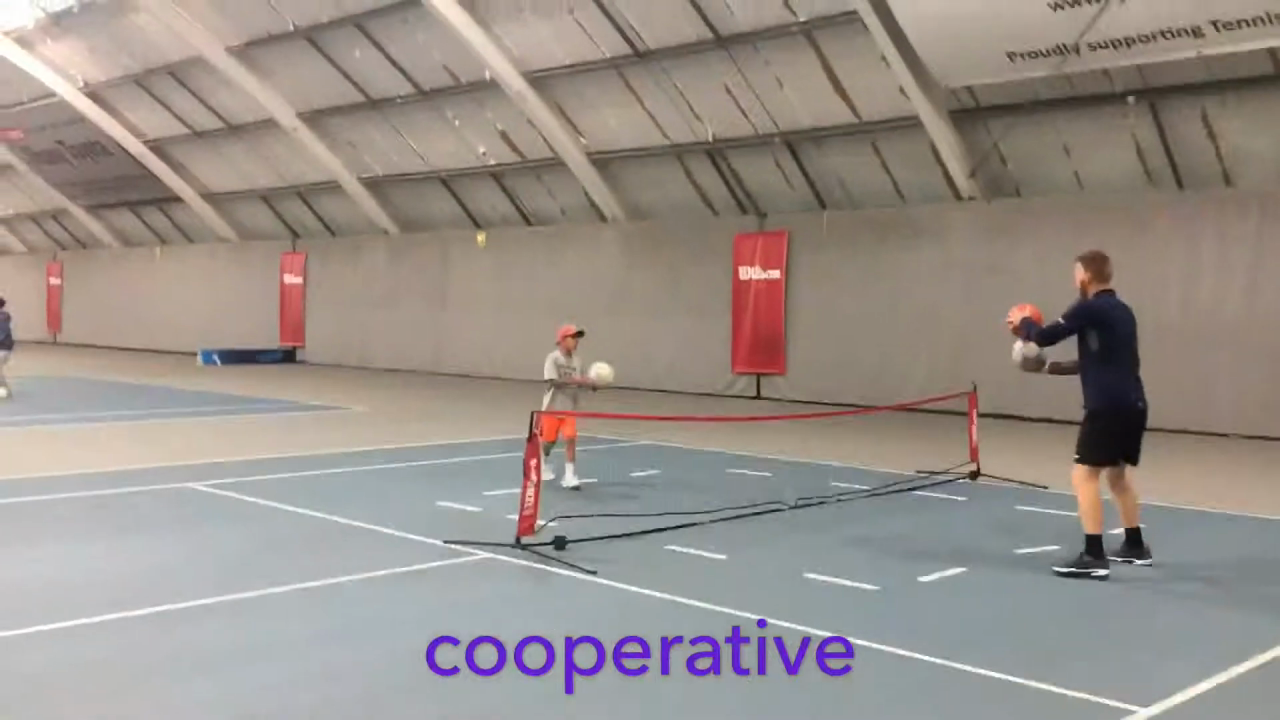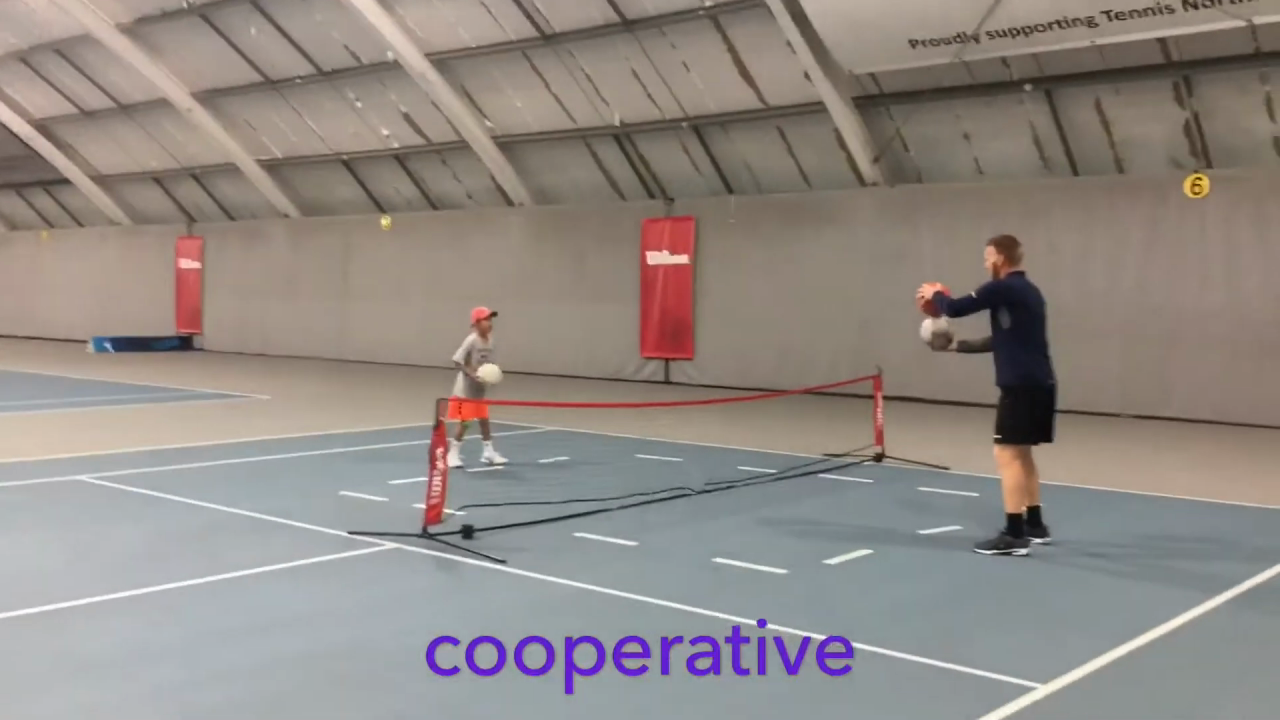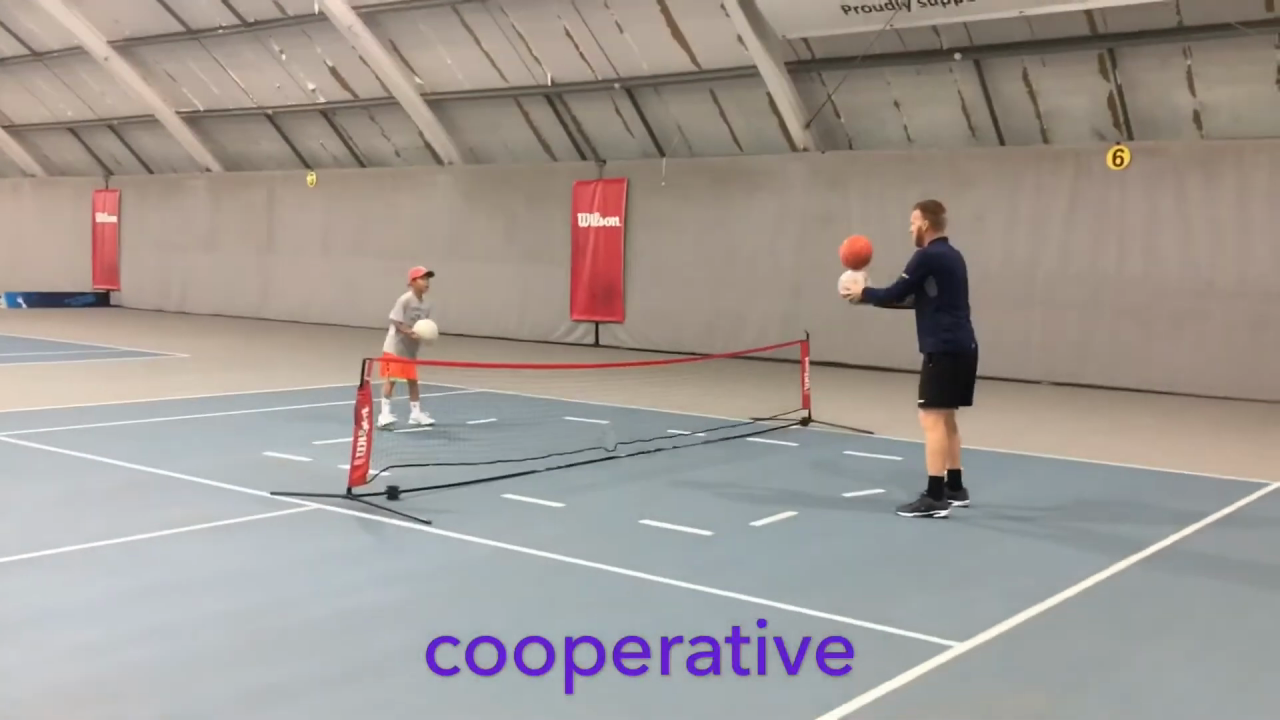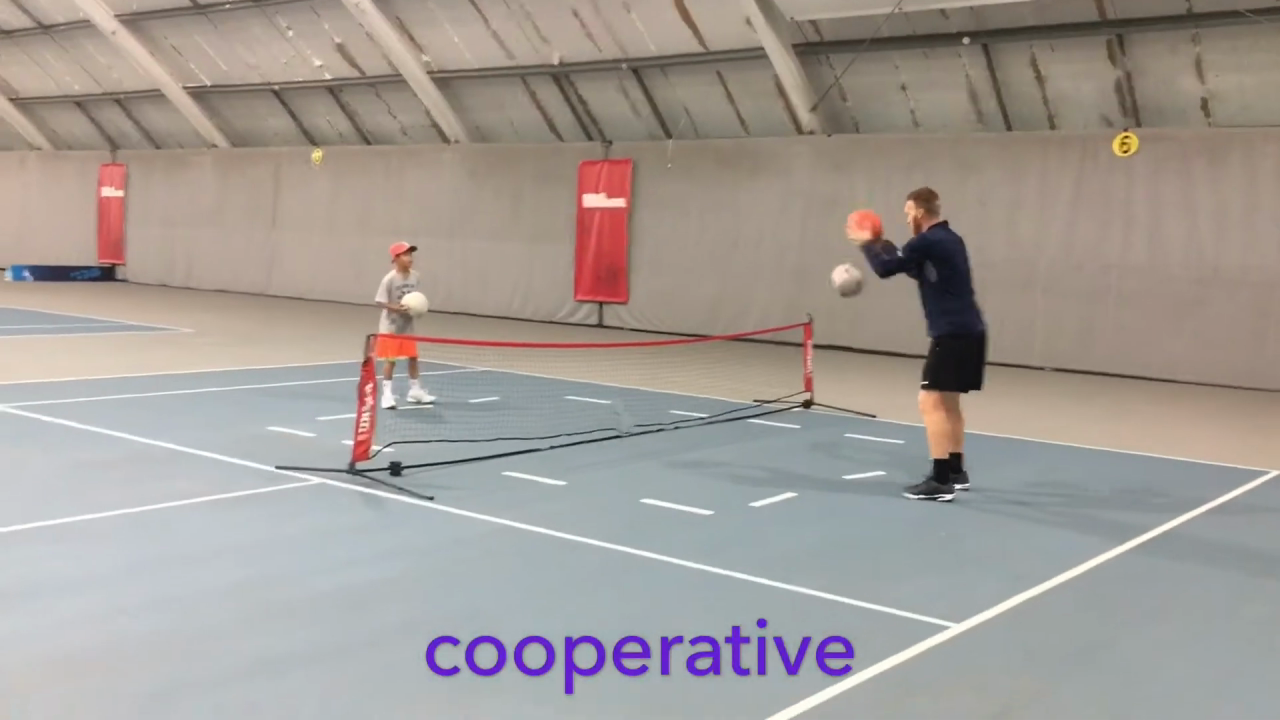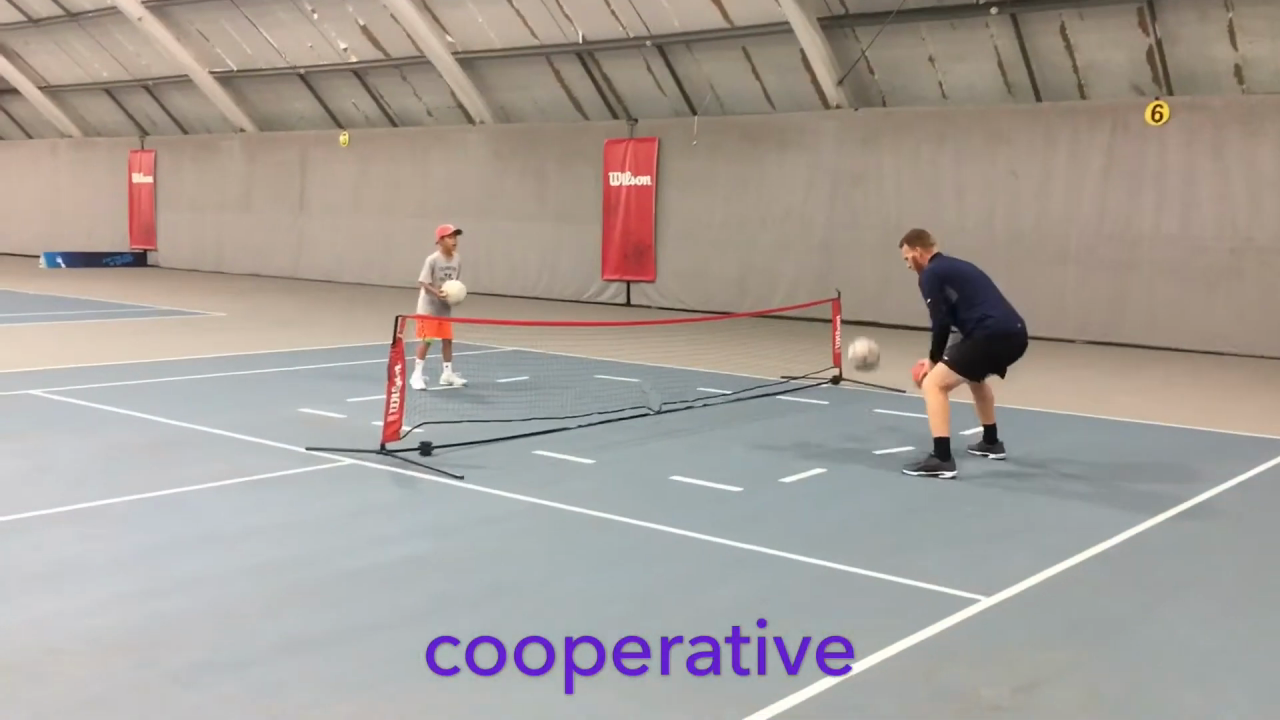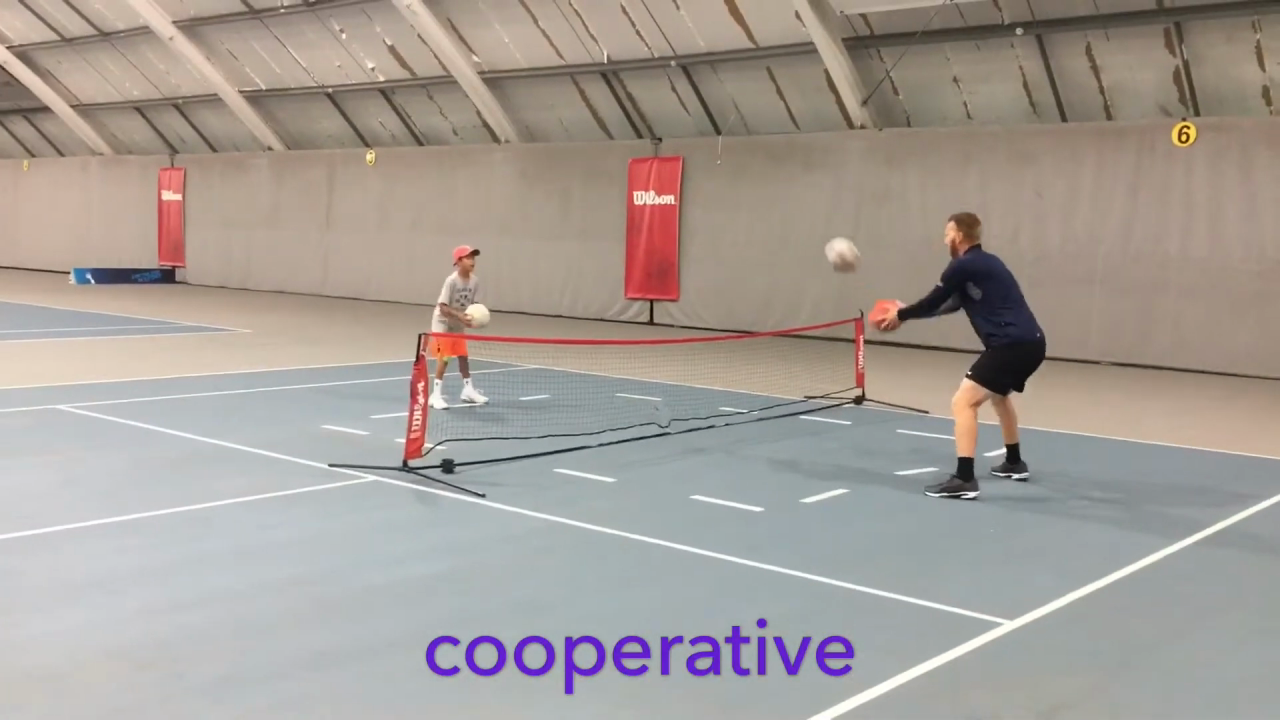
dt=0.5s
person 1, frame 1
left shoulder: (1089, 309)
right shoulder: (1120, 310)
left elbow: (1045, 337)
left wrist: (1022, 322)
right wrist: (1050, 367)
left hip: (1107, 407)
right hip: (1131, 404)
left knee: (1084, 476)
right knee: (1117, 474)
left ankle: (1093, 556)
right ankle: (1135, 546)
person 1, frame 2
left shoulder: (1003, 288)
right shoulder: (1027, 291)
left elbow: (956, 308)
left wrist: (934, 295)
right wrist: (958, 345)
left hip: (1021, 385)
right hip: (1038, 383)
left knee: (1006, 455)
right knee: (1021, 454)
left ankle: (1014, 535)
right ankle: (1034, 524)
person 1, frame 3
left shoulder: (929, 256)
right shoulder: (950, 256)
left elbow: (896, 293)
right elbow: (918, 298)
left wrist: (864, 293)
right wrist: (871, 295)
left hip: (944, 349)
right hip: (961, 347)
left knee: (932, 420)
right knee: (946, 419)
left ankle: (935, 497)
right ankle: (955, 488)
person 1, frame 4
left shoulder: (927, 241)
right shoulder: (949, 239)
left elbow: (885, 268)
right elbow: (917, 268)
left wrist: (867, 244)
right wrist: (882, 245)
left hip: (952, 334)
right hip: (970, 331)
left knee: (931, 402)
right knee: (949, 402)
left ankle: (941, 481)
right ankle: (956, 471)
person 1, frame 5
left shoulder: (931, 274)
right shoulder: (956, 267)
left elbow: (941, 323)
left wrist: (934, 359)
right wrist: (943, 358)
left hip: (994, 336)
right hip: (1015, 334)
left knee: (933, 384)
right knee: (973, 375)
left ankle: (942, 458)
right ankle: (991, 442)
person 1, frame 6
left shoulder: (963, 266)
right shoulder: (986, 263)
left elbow: (932, 303)
right elbow: (955, 302)
left wrist: (900, 315)
right wrist: (908, 312)
left hip: (1011, 345)
right hip: (1031, 343)
left knee: (964, 402)
right knee: (999, 394)
left ankle: (964, 479)
right ankle: (1014, 462)
